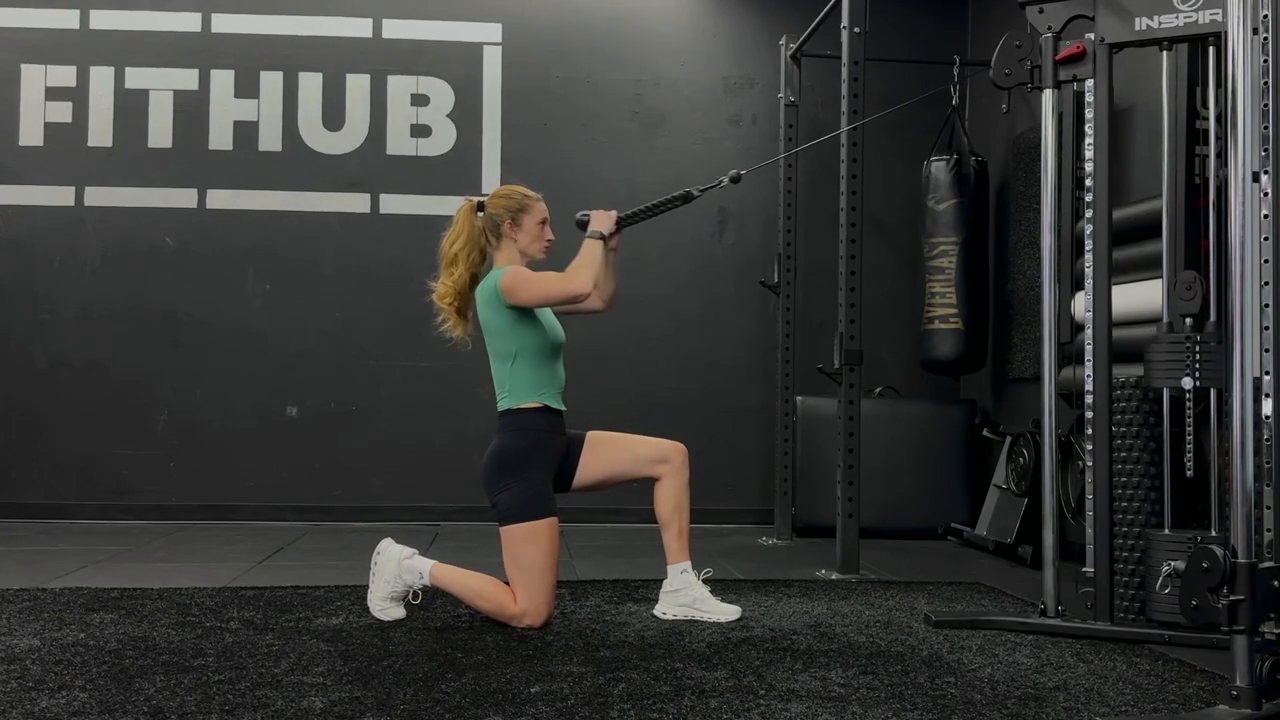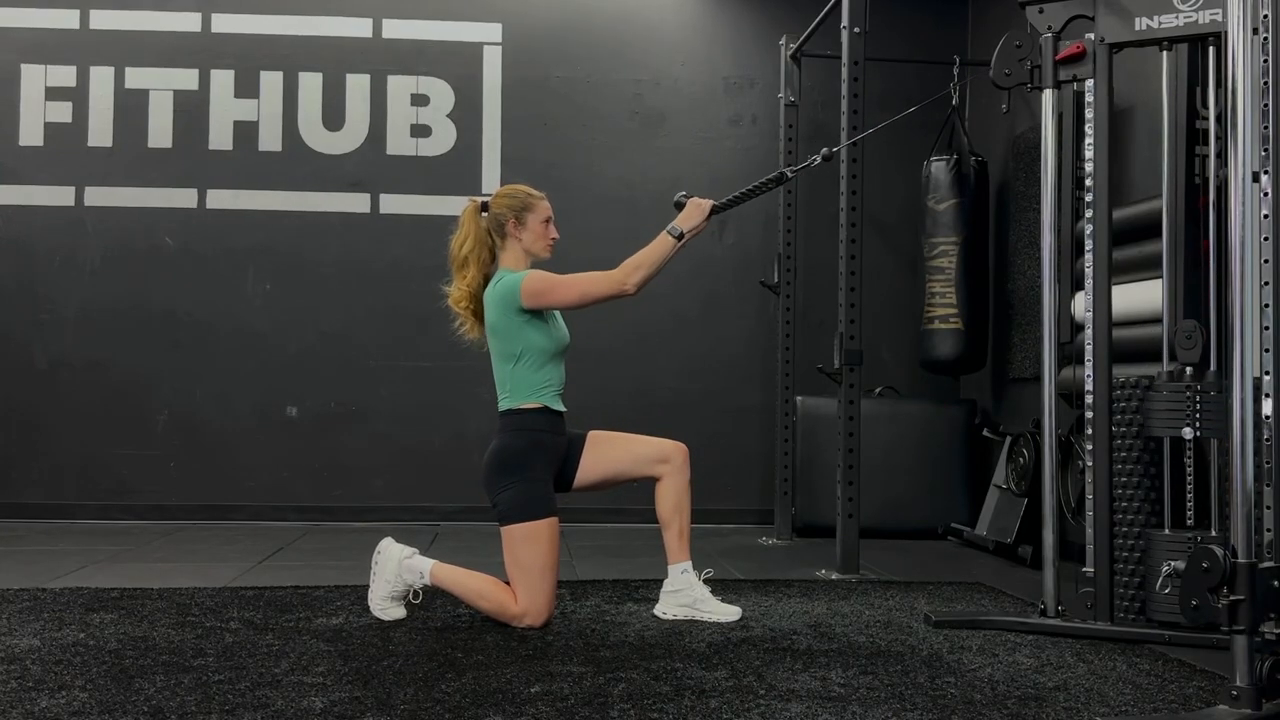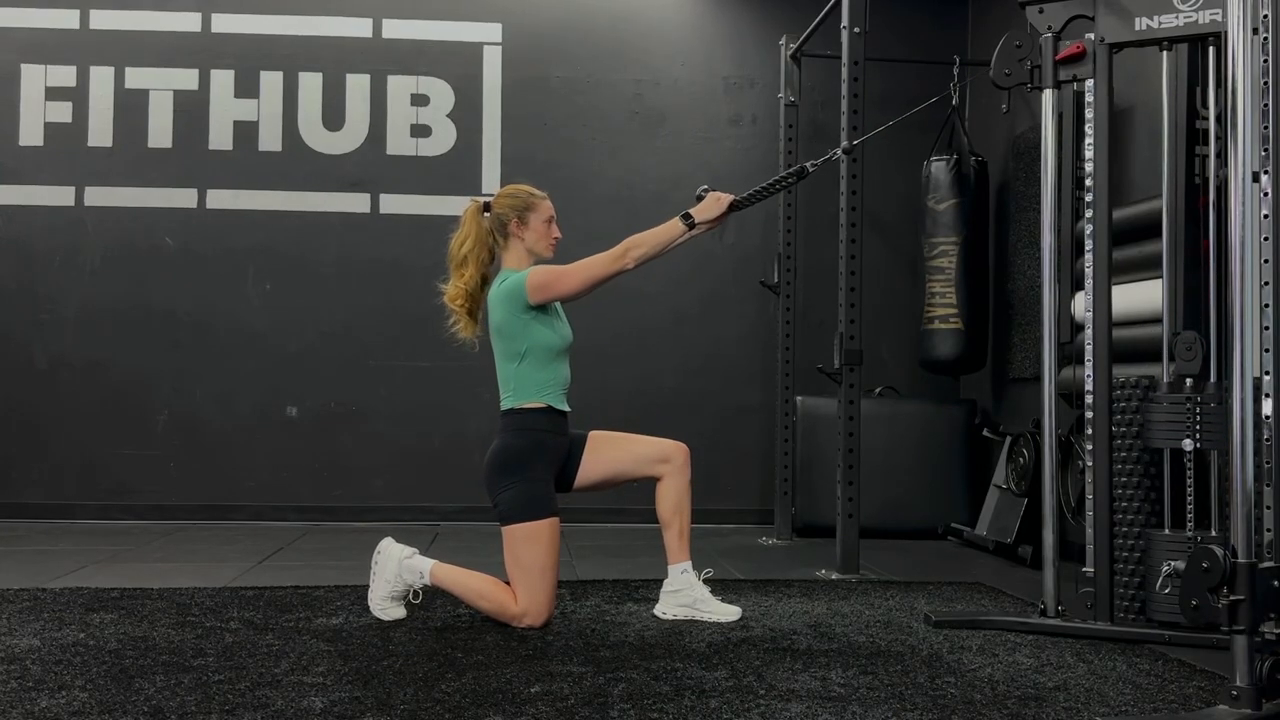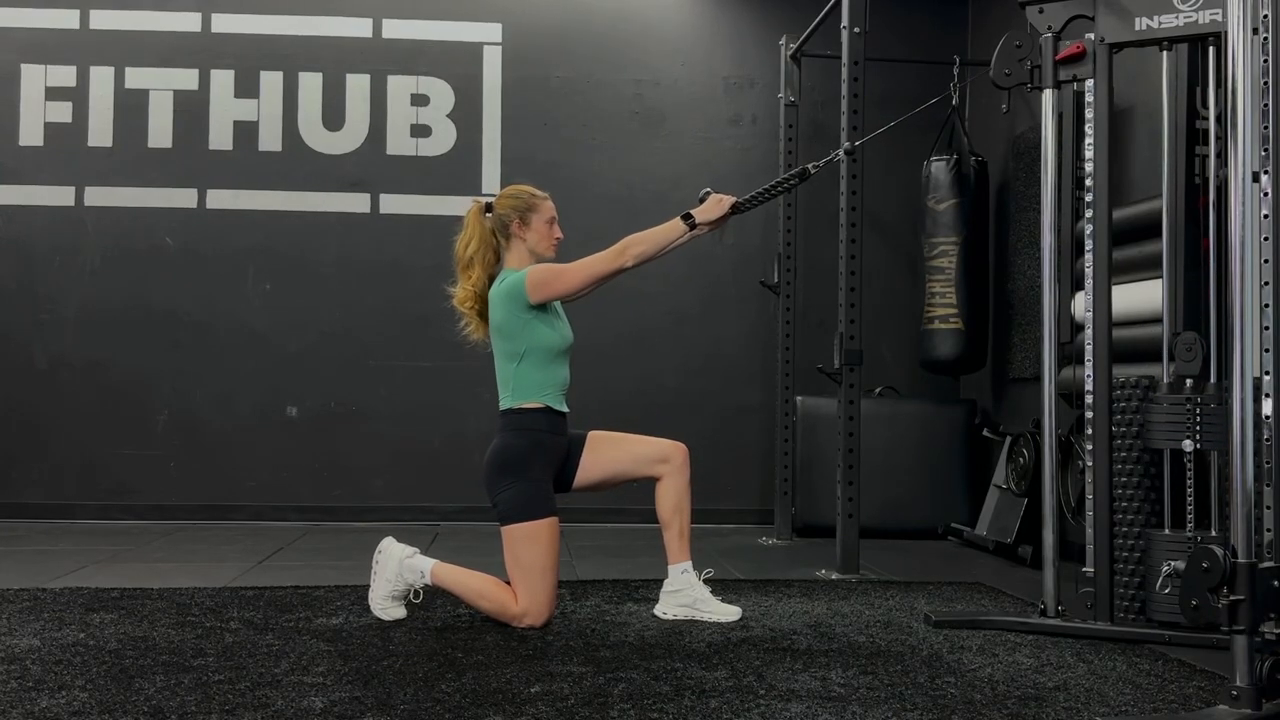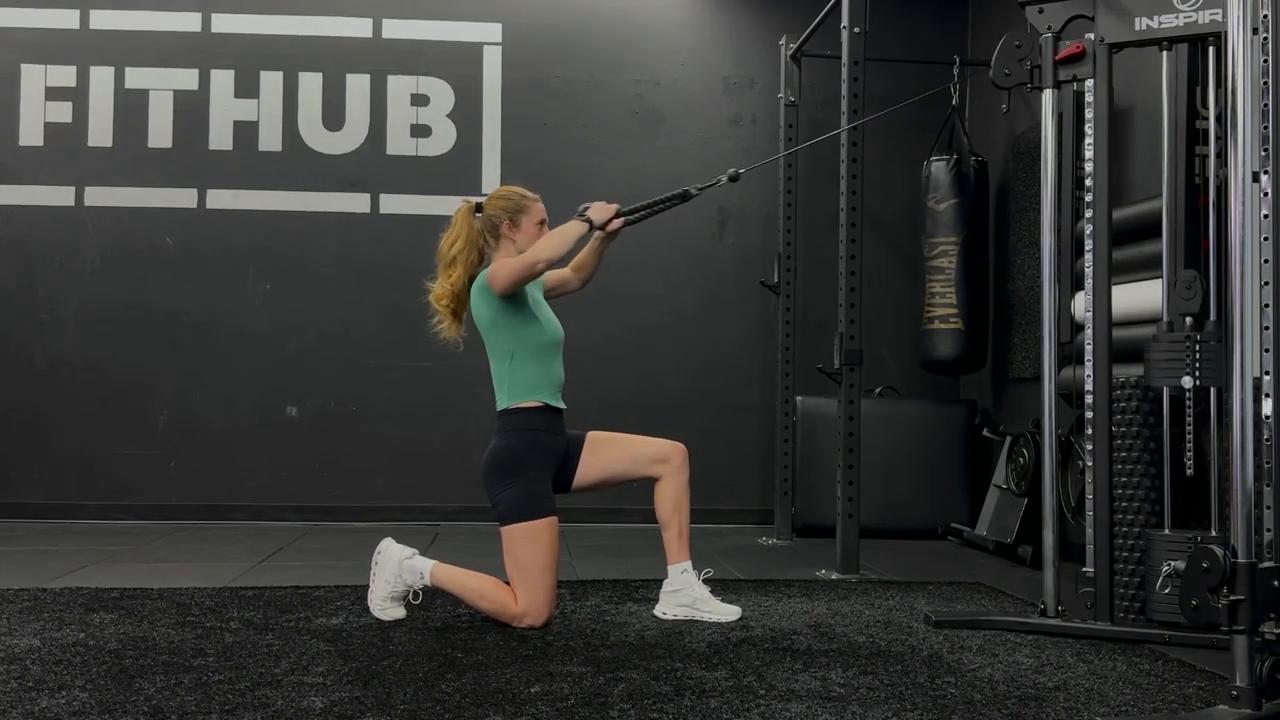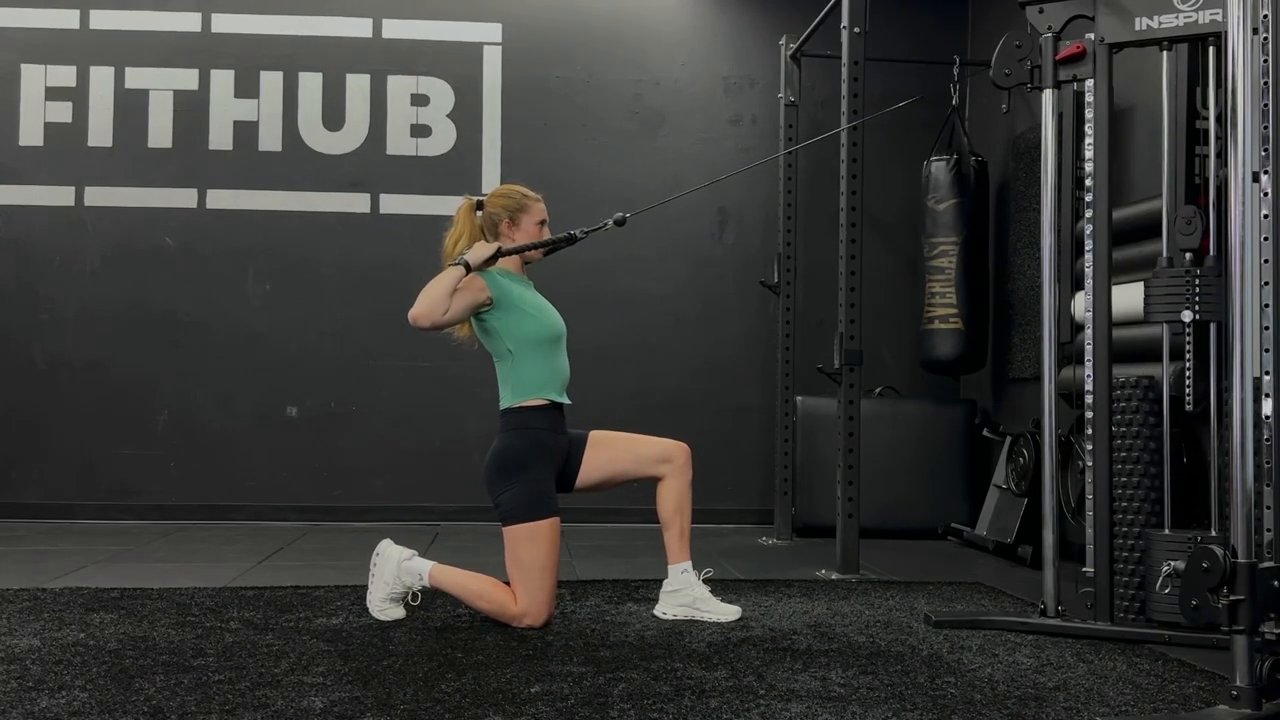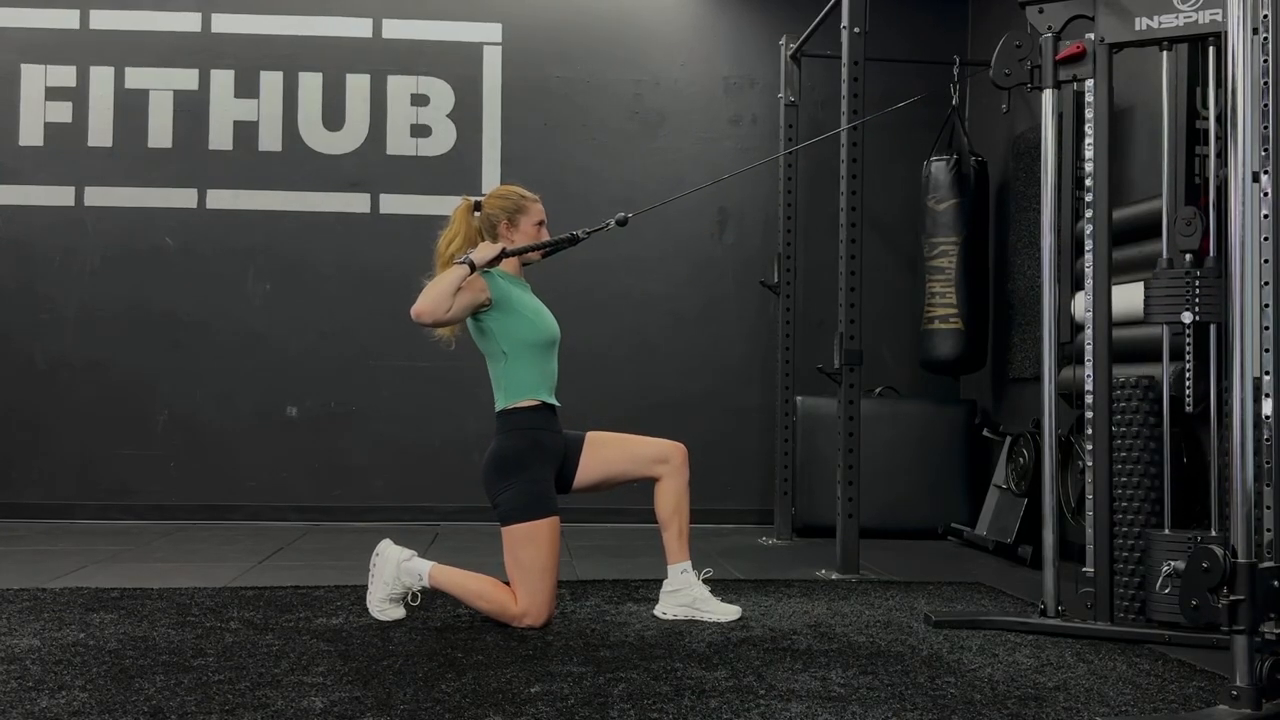
dt=0.4s
person 1, frame 1
left shoulder: (522, 286)
right shoulder: (504, 282)
left elbow: (599, 299)
right elbow: (579, 287)
left wrist: (606, 245)
right wrist: (594, 232)
left hip: (551, 442)
right hip: (520, 450)
left knee: (671, 457)
right knee: (530, 613)
left ankle: (680, 590)
right ankle: (410, 567)
person 1, frame 2
left shoulder: (525, 288)
right shoulder: (515, 286)
left elbow: (622, 285)
right elbow: (621, 283)
left wrist: (680, 233)
right wrist: (679, 228)
left hip: (552, 442)
right hip: (522, 451)
left knee: (672, 457)
right knee: (530, 613)
left ankle: (680, 589)
right ankle: (411, 567)
person 1, frame 3
left shoulder: (530, 285)
right shoulder: (519, 286)
left elbow: (620, 260)
right elbow: (622, 258)
left wrist: (696, 224)
right wrist: (693, 216)
left hip: (554, 442)
right hip: (523, 451)
left knee: (673, 457)
right knee: (530, 614)
left ankle: (680, 590)
right ankle: (410, 567)
person 1, frame 4
left shoulder: (534, 286)
right shoulder: (518, 285)
left elbow: (621, 262)
right elbow: (621, 257)
left wrist: (696, 226)
right wrist: (694, 218)
left hip: (553, 443)
right hip: (522, 451)
left knee: (672, 458)
right knee: (530, 614)
left ankle: (680, 590)
right ankle: (411, 567)
person 1, frame 5
left shoulder: (523, 285)
right shoulder: (495, 281)
left elbow: (575, 276)
right elbow: (538, 258)
left wrist: (602, 232)
right wrist: (586, 218)
left hip: (552, 442)
right hip: (520, 450)
left knee: (671, 457)
right knee: (531, 613)
left ankle: (680, 590)
right ankle: (411, 568)
person 1, frame 6
left shoulder: (516, 284)
right shoulder: (483, 284)
right elbow: (422, 315)
left wrist: (528, 253)
right wrist: (466, 259)
left hip: (554, 440)
right hip: (522, 448)
left knee: (675, 457)
right knee: (530, 614)
left ankle: (680, 590)
right ankle: (409, 569)
person 1, frame 7
left shoulder: (514, 286)
right shoulder: (485, 285)
right elbow: (424, 312)
left wrist: (498, 264)
right wrist: (471, 260)
left hip: (550, 441)
right hip: (519, 449)
left knee: (671, 457)
right knee: (530, 614)
left ankle: (680, 590)
right ankle: (408, 569)
